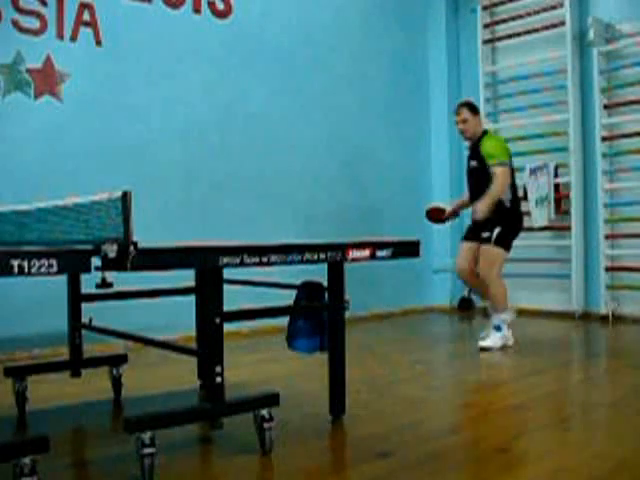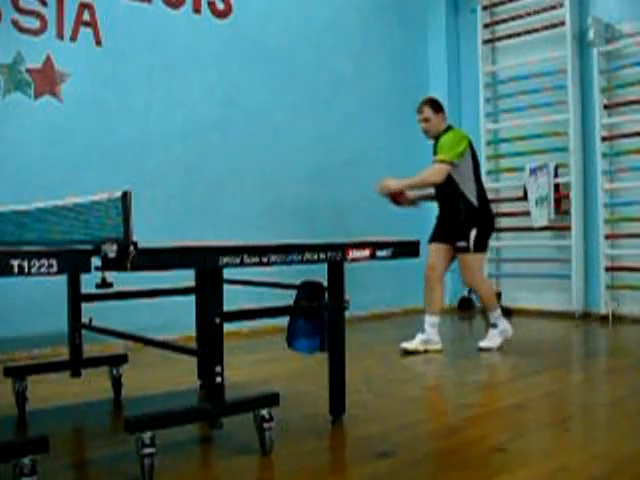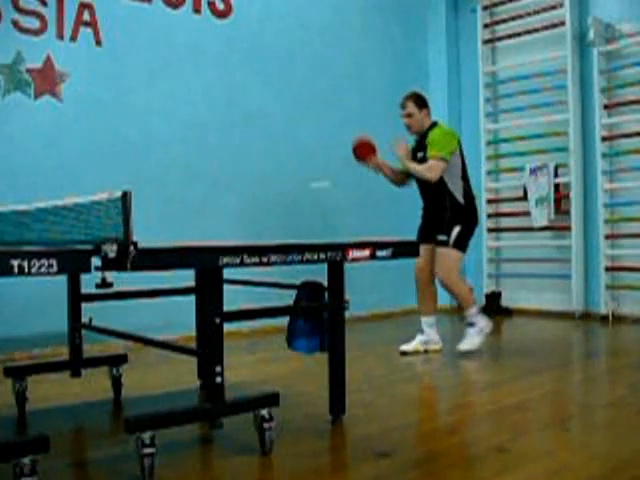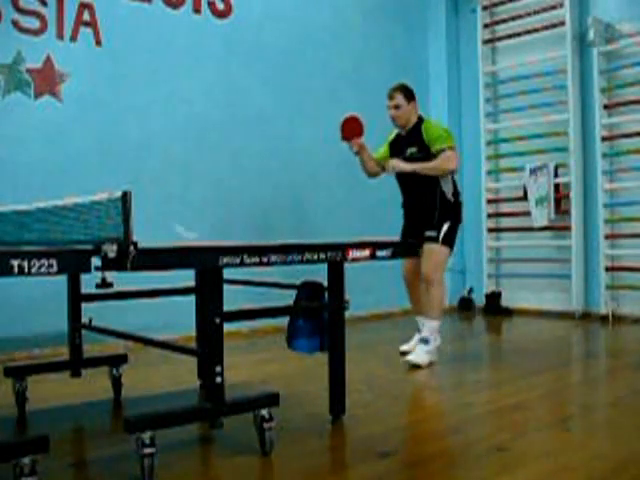
dt=0.7s
person 1, frame 1
left shoulder: (492, 143)
right shoulder: (473, 151)
left elbow: (502, 177)
left wrist: (486, 203)
right wrist: (457, 206)
left hip: (501, 217)
right hip: (483, 220)
left knee: (488, 272)
right knee: (463, 268)
left ankle: (501, 330)
right ankle: (499, 312)
person 1, frame 2
left shoulder: (453, 138)
right shoulder: (441, 144)
left elbow: (436, 176)
left wrist: (401, 184)
right wrist: (416, 196)
left hip: (471, 218)
right hip: (449, 218)
left knee: (472, 276)
right knee: (432, 271)
left ankle: (499, 325)
right ankle: (430, 335)
person 1, frame 3
left shoulder: (441, 135)
right shoulder: (419, 143)
left elbow: (432, 173)
right elbow: (402, 179)
left wrist: (406, 160)
right wrist: (381, 166)
left hip: (457, 215)
right hip: (433, 215)
left knee: (446, 275)
right knee: (422, 273)
left ankle: (477, 322)
right ankle: (429, 335)
person 1, frame 4
left shoulder: (433, 130)
right shoulder: (395, 140)
left elbow: (450, 163)
right elbow: (374, 169)
left wrist: (408, 166)
right wrist: (361, 151)
left hip: (442, 213)
right hip: (414, 215)
left knee: (431, 274)
right knee: (411, 275)
left ankle: (429, 343)
right ankle: (425, 332)
